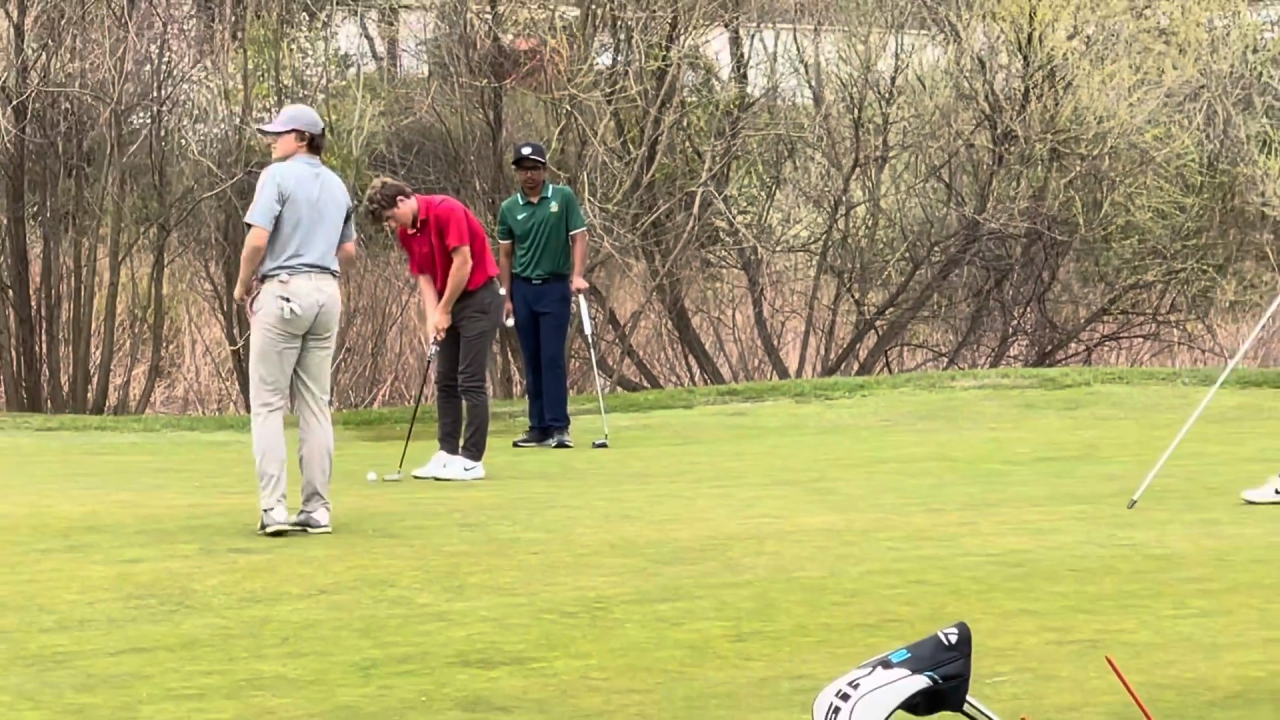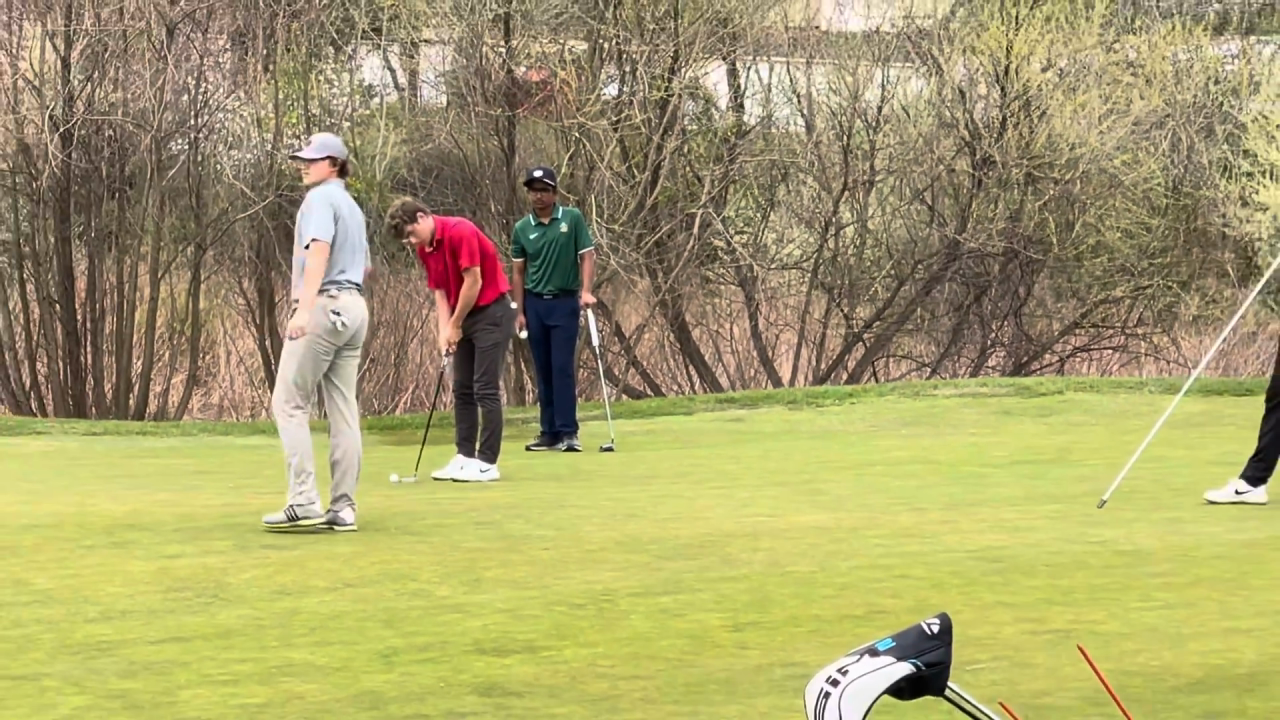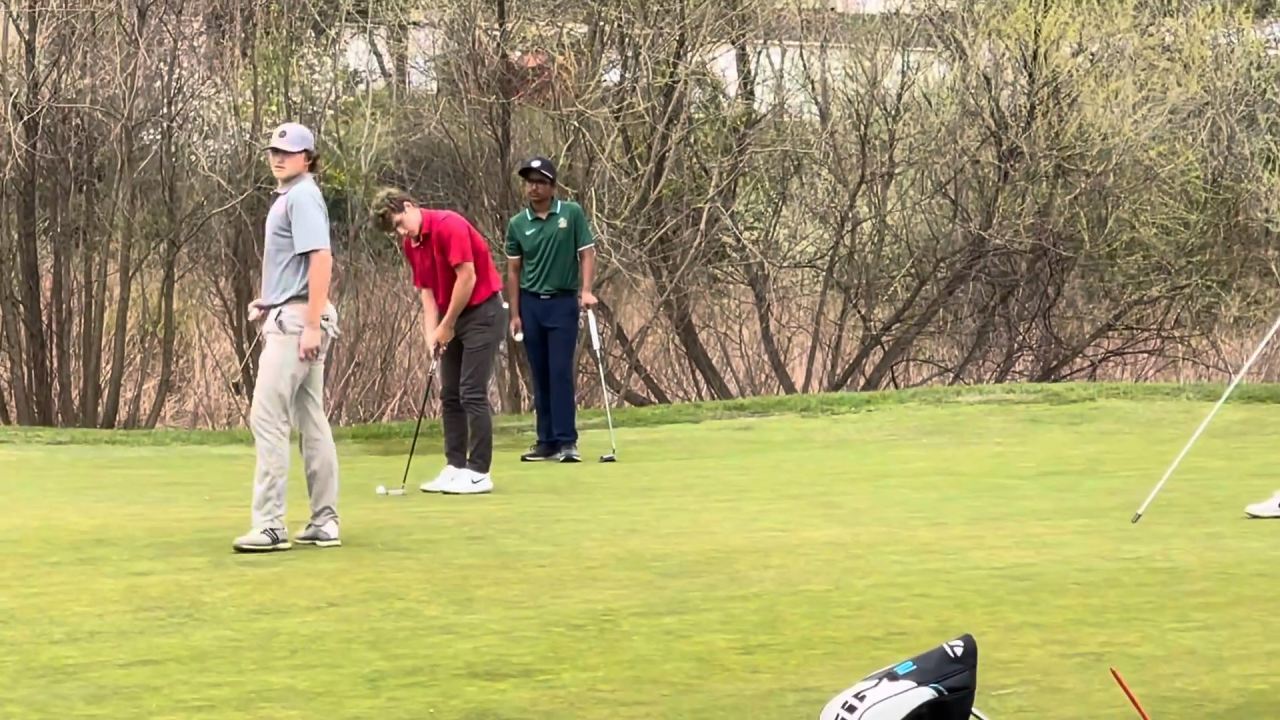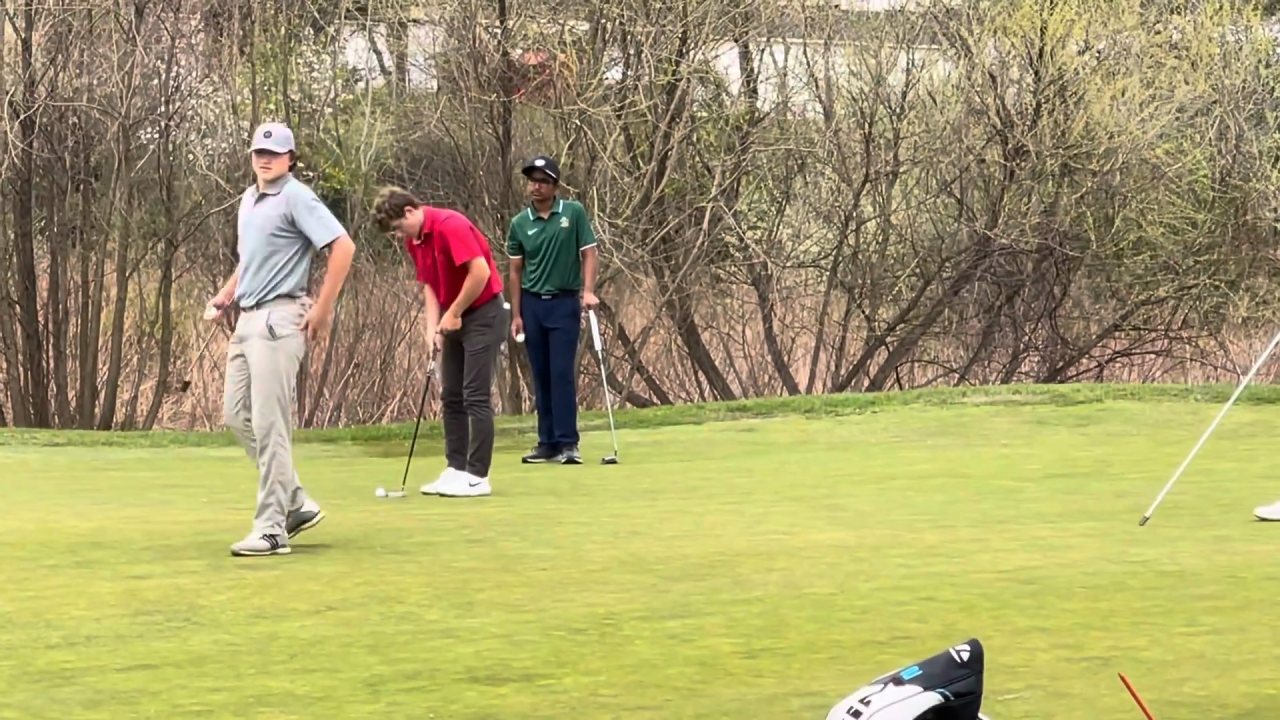
dt=0.3s
person 1, frame 1
left shoulder: (277, 175)
right shoulder: (337, 185)
left elbow: (256, 240)
right elbow: (347, 250)
left wrist: (244, 283)
left hip: (282, 294)
right hip: (326, 294)
left knee: (268, 405)
right knee: (315, 406)
left ankle: (275, 507)
right ankle: (316, 508)
person 1, frame 2
left shoulder: (321, 198)
right shoulder: (350, 204)
left elbow: (319, 252)
right elbow: (365, 265)
left wrist: (305, 308)
left hip: (325, 311)
right hip: (352, 309)
left knee: (289, 404)
right knee: (343, 411)
left ankle: (304, 501)
right ankle: (343, 507)
person 1, frame 3
left shoulder: (302, 196)
right shoulder: (290, 196)
left elbow: (320, 260)
left wrist: (312, 324)
right wrist: (269, 299)
left hip: (296, 319)
right hip: (295, 317)
left knee: (268, 418)
right knee: (311, 421)
left ankle: (270, 525)
right ankle: (324, 522)
person 1, frame 4
left shoulder: (297, 197)
right shoulder: (248, 199)
left elbow: (343, 247)
left wrist: (322, 308)
right wrist: (224, 294)
left hip: (277, 320)
right hip: (245, 320)
left knee: (269, 425)
right knee: (237, 419)
left ankle: (272, 529)
right ankle: (296, 503)
person 2, frame 1
left shoulder: (564, 197)
right shoulder: (508, 208)
left elbow: (578, 237)
right elbow: (505, 255)
left wrist: (577, 275)
right wrist: (506, 297)
left hip: (555, 287)
right hip: (522, 289)
left knee: (553, 358)
right knee: (531, 361)
left ankle: (558, 427)
right ankle: (539, 427)
person 2, frame 2
left shoulder: (573, 218)
right shoulder: (521, 229)
left elbow: (586, 256)
right elbow: (518, 272)
left wrist: (586, 291)
right wrist: (520, 312)
left hip: (565, 302)
right hip: (534, 304)
left knee: (563, 368)
right knee: (543, 371)
left ankle: (568, 432)
right ankle: (549, 432)
person 2, frame 3
left shoulder: (572, 213)
right shoulder: (517, 224)
left elbow: (587, 253)
right elbow: (513, 271)
left wrist: (586, 290)
right wrist: (514, 314)
left hip: (563, 302)
right hip: (530, 304)
left knee: (561, 372)
right knee: (540, 375)
left ankle: (566, 441)
right ankle: (547, 441)
person 2, frame 4
left shoulder: (574, 212)
right shoulder: (518, 223)
left elbow: (589, 253)
right elbow: (515, 271)
left wrist: (588, 290)
right wrist: (516, 314)
left hip: (564, 302)
right hip: (532, 304)
left knee: (562, 373)
right knee: (541, 377)
left ankle: (568, 443)
right ankle: (548, 443)
person 3, frame 1
left shoulder: (446, 209)
right shoulder: (406, 233)
left elbow: (464, 262)
right elbow: (424, 276)
left wrist: (444, 311)
right wrist: (432, 317)
left hip: (479, 298)
right hip: (449, 303)
left knee: (470, 381)
right knee: (445, 381)
left ankle: (472, 460)
right ankle: (448, 453)
person 3, frame 2
left shoulder: (460, 231)
right shoulder: (424, 250)
left elbow: (473, 281)
right elbow: (440, 291)
left wrist: (455, 325)
right wrist: (444, 330)
left hip: (492, 313)
right hip: (465, 315)
left knee: (485, 389)
right knee: (462, 389)
left ankle: (487, 463)
right ankle: (465, 457)
person 3, frame 3
left shoulder: (449, 225)
right shoulder: (410, 245)
left elbow: (467, 278)
right elbow: (426, 289)
left wrist: (446, 326)
right wrist: (432, 331)
left hip: (482, 312)
right hip: (452, 318)
left knee: (473, 393)
right knee: (450, 396)
left ankle: (479, 473)
right ankle: (456, 468)
person 3, frame 4
left shoulder: (451, 225)
right shoulder: (414, 240)
left elbow: (480, 272)
left wrist: (453, 313)
right wrist: (433, 325)
left hip: (484, 314)
right hip: (454, 317)
left knee: (476, 396)
right knee: (451, 397)
left ankle: (477, 476)
right ankle: (456, 469)
